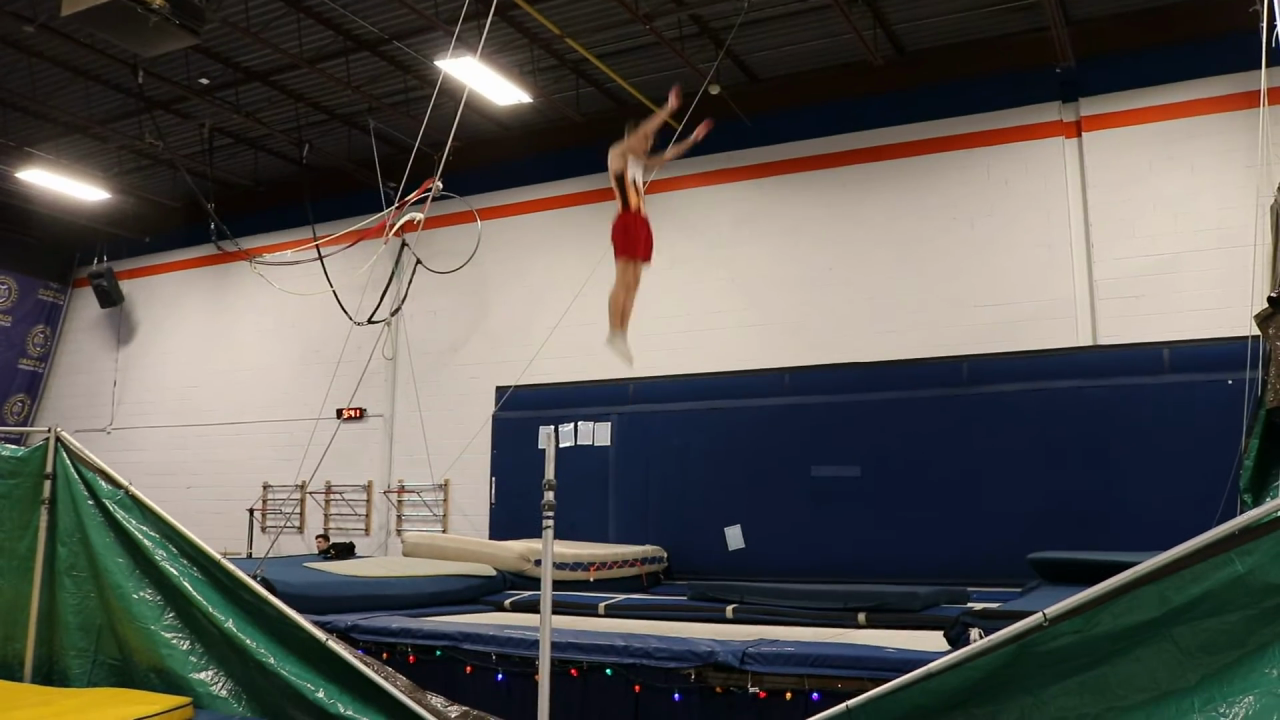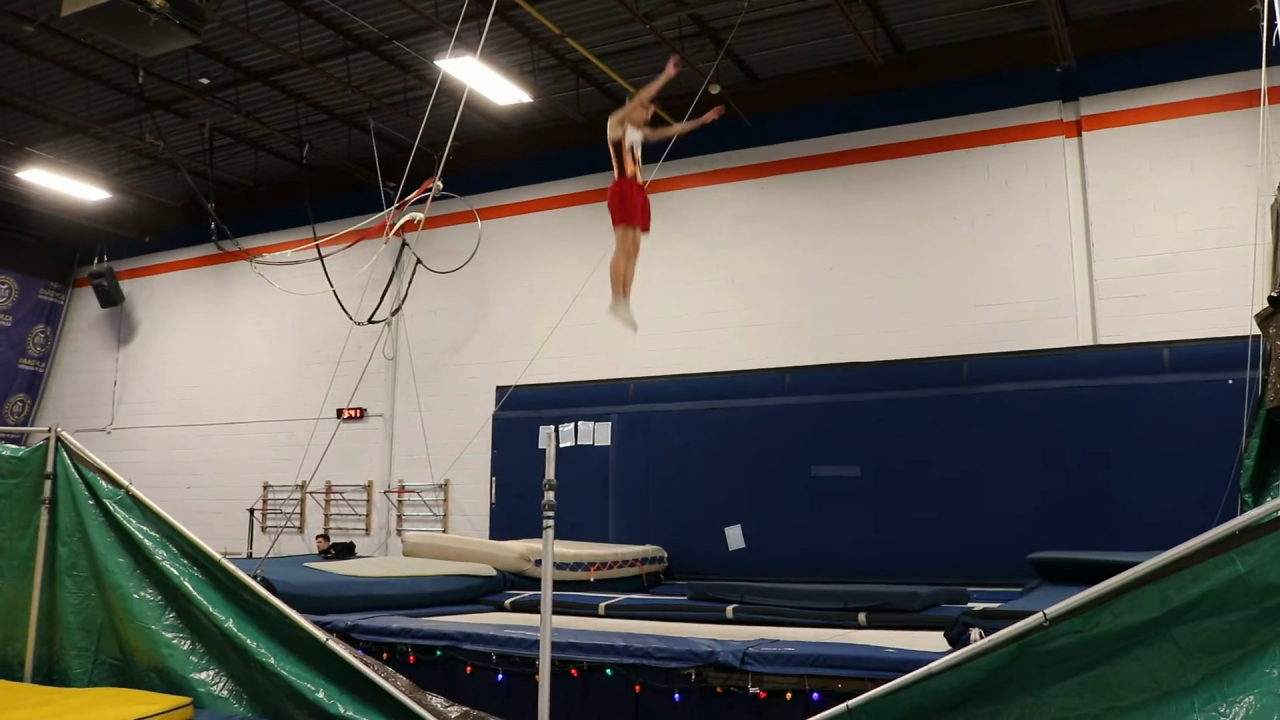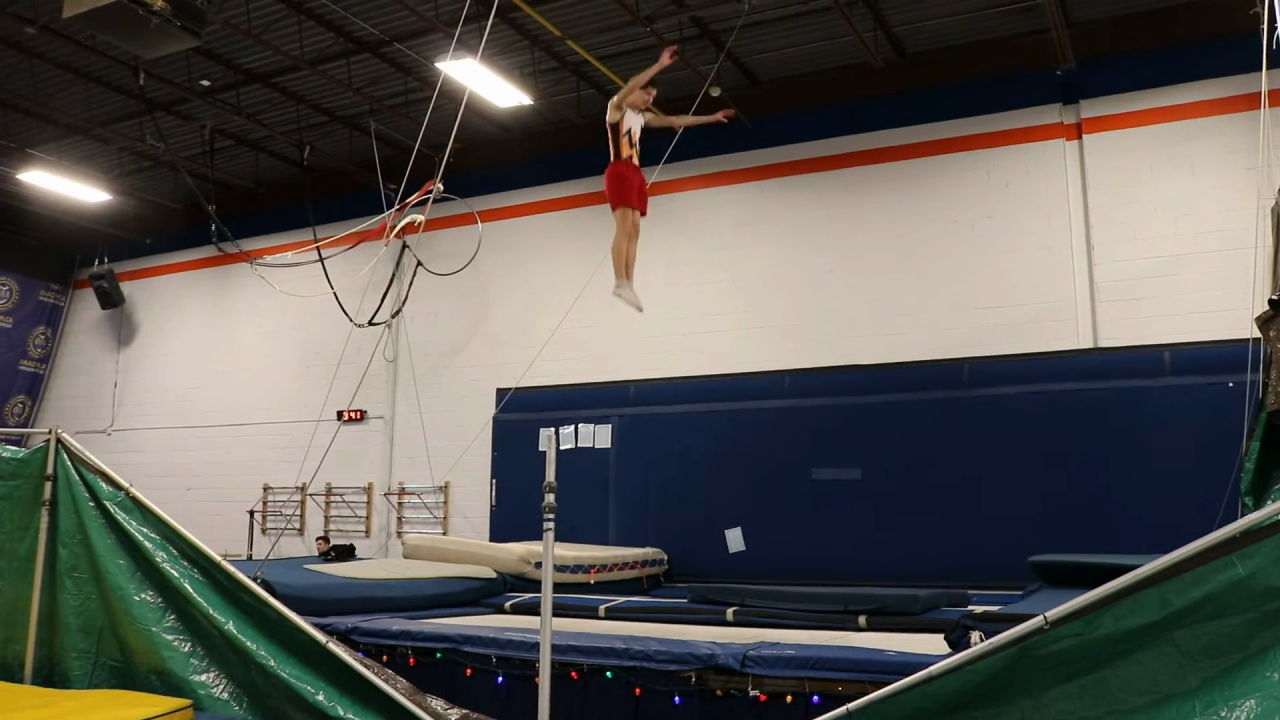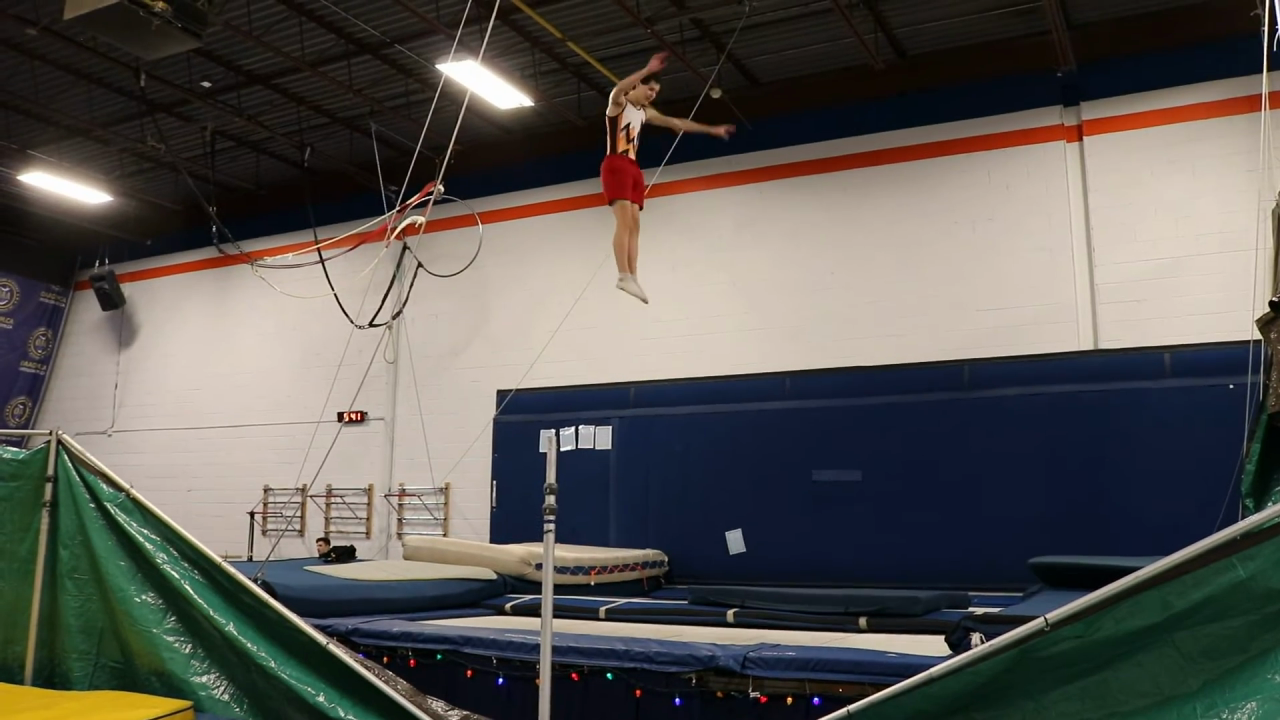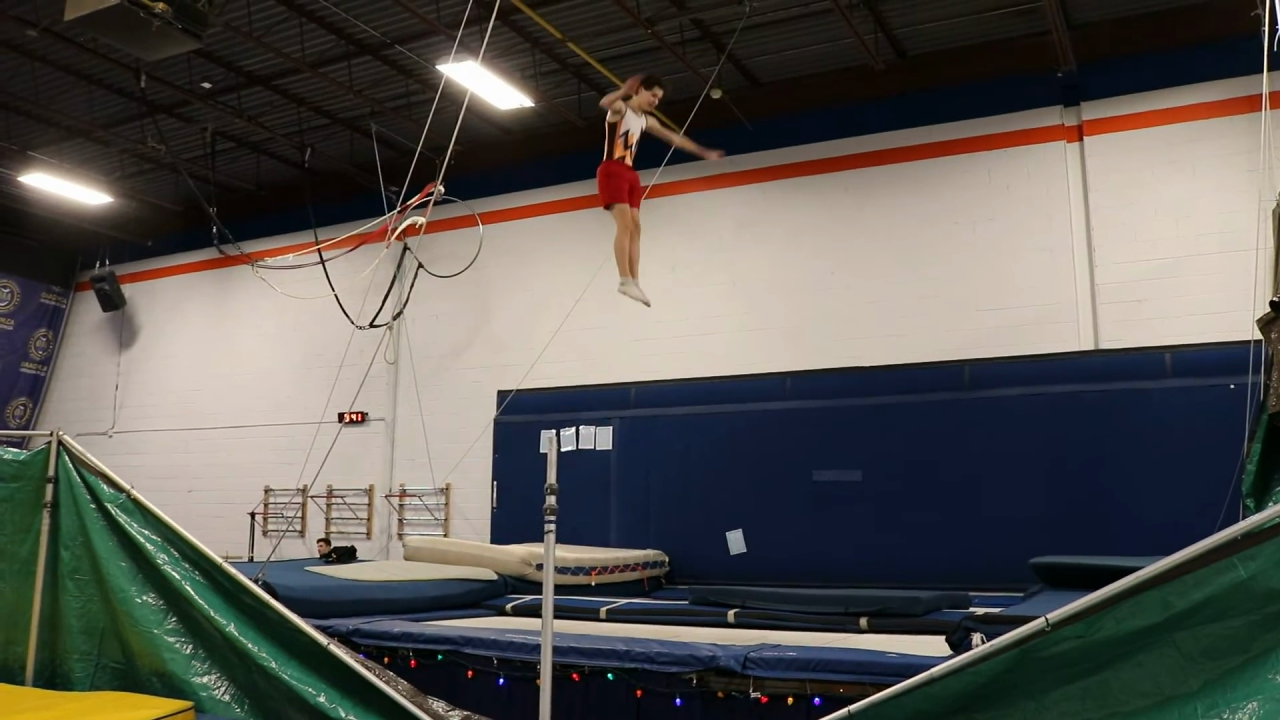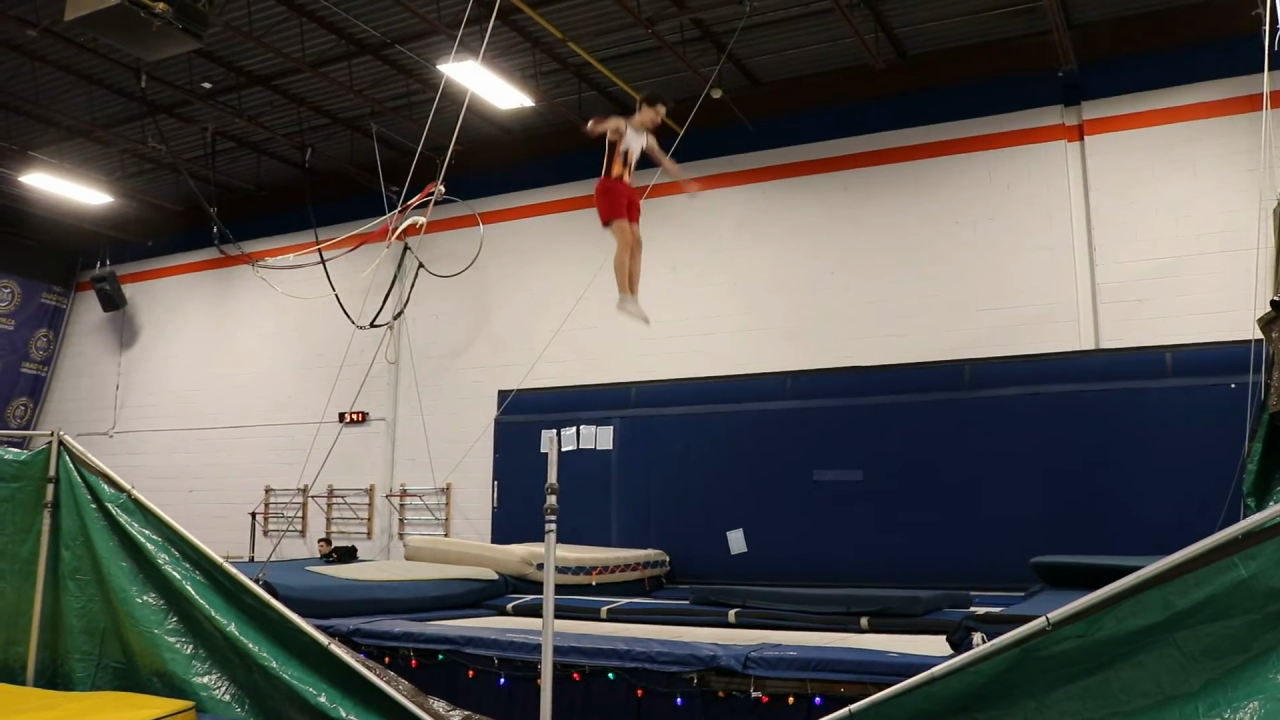
dt=0.1s
person 1, frame 1
left shoulder: (638, 163)
right shoulder: (617, 155)
left elbow: (666, 156)
right elbow: (642, 131)
left wrist: (693, 138)
right wrist: (669, 108)
left hip: (640, 224)
right hip: (627, 223)
left knee: (632, 283)
right knee: (624, 280)
left ankle: (622, 336)
right ankle: (615, 334)
person 1, frame 2
left shoulder: (638, 132)
right shoulder: (617, 123)
left elbow: (670, 131)
right elbow: (638, 100)
left wrist: (703, 120)
right wrist: (665, 77)
left hip: (638, 191)
right hip: (623, 188)
left knee: (633, 250)
right knee: (623, 247)
left ankle: (624, 304)
right ankle: (618, 302)
person 1, frame 3
left shoulder: (642, 116)
right shoulder: (616, 106)
left elbow: (676, 121)
right elbow: (631, 84)
left wrist: (711, 117)
right wrist: (660, 64)
left hip: (635, 173)
right hip: (620, 171)
left knee: (633, 230)
right knee: (624, 228)
left ankle: (628, 284)
right ankle: (621, 283)
person 1, frame 4
left shoulder: (645, 111)
right shoulder: (618, 101)
left elbow: (678, 124)
right elbow: (618, 89)
left wrist: (712, 129)
right wrist: (647, 70)
left hip: (632, 166)
right hip: (616, 164)
left knee: (633, 222)
right knee: (624, 221)
left ankle: (632, 276)
right ankle: (625, 276)
person 1, frame 5
left shoulder: (646, 121)
right shoulder: (619, 109)
left elbow: (674, 138)
right elbow: (606, 101)
left wrist: (705, 153)
right wrist: (625, 89)
left hip: (628, 172)
right hip: (612, 170)
left knee: (634, 227)
right knee: (625, 225)
left ankle: (634, 282)
right ankle: (626, 281)
person 1, frame 6
left shoulder: (646, 138)
right shoulder: (620, 125)
left elbow: (665, 161)
right elbow: (597, 127)
left wrist: (687, 182)
right wrist: (596, 125)
left hip: (625, 189)
right hip: (609, 188)
left knee: (635, 243)
right knee: (625, 242)
left ankle: (632, 300)
right ankle: (624, 299)
